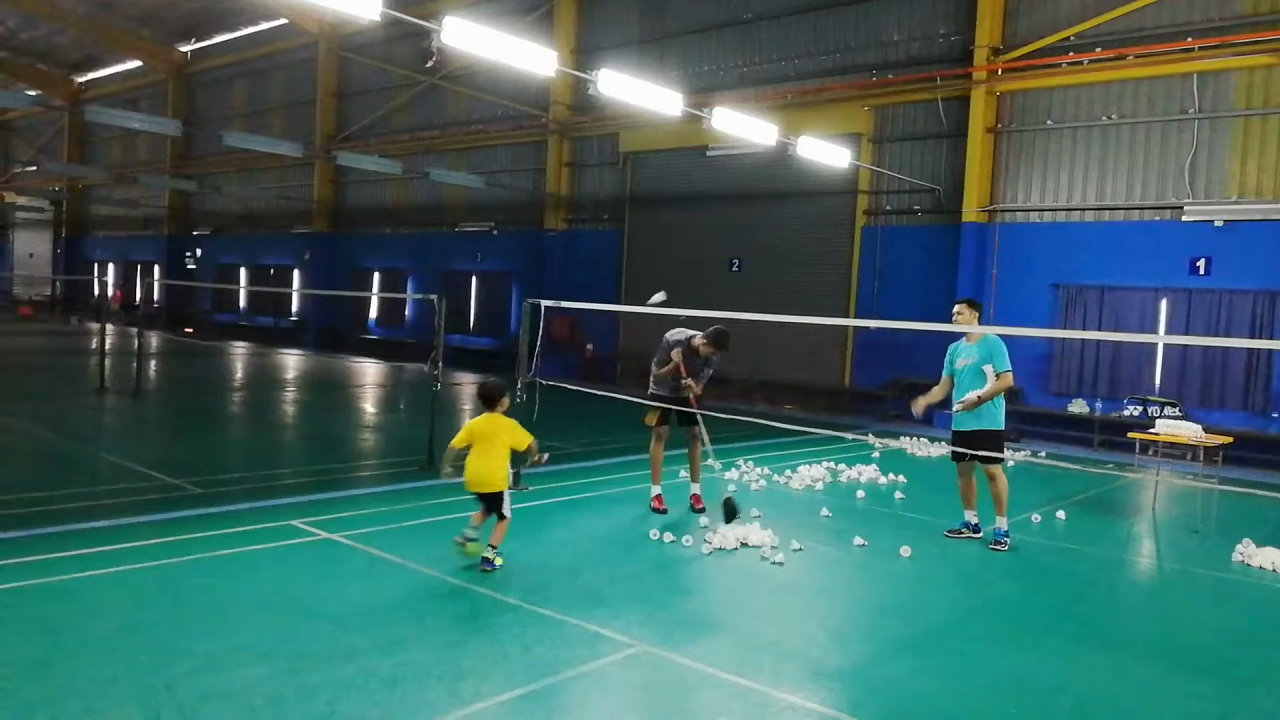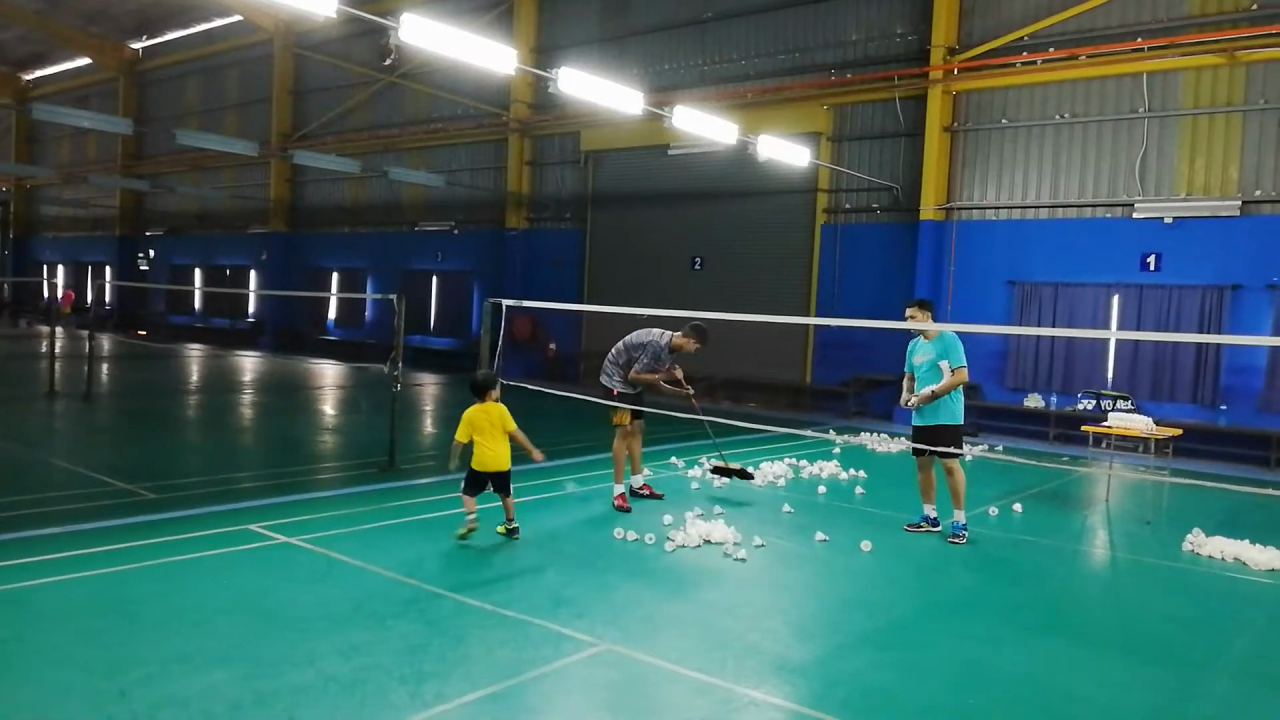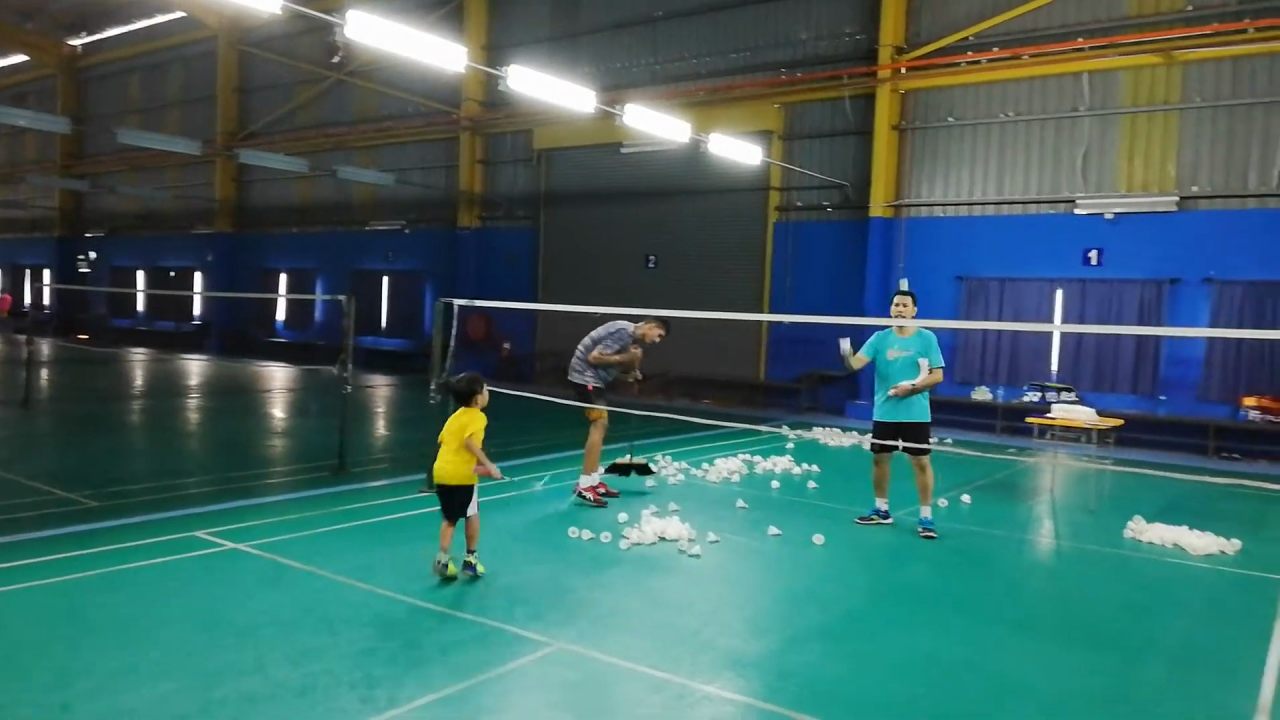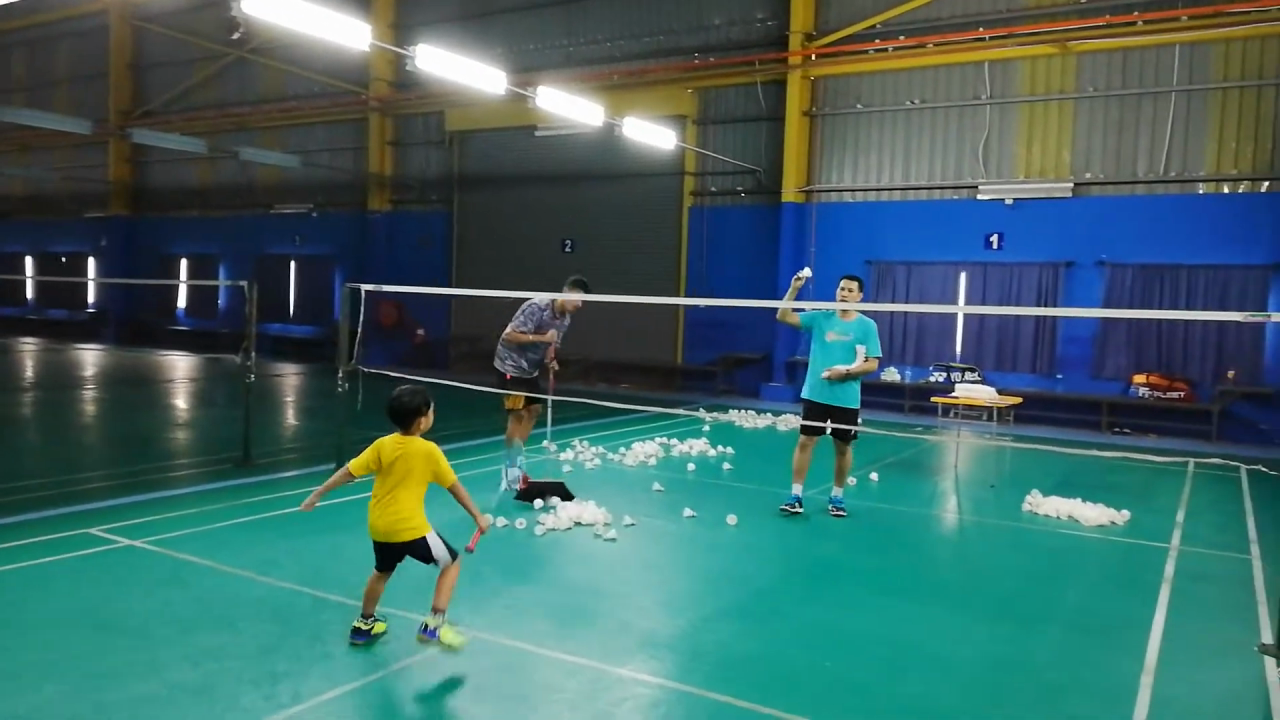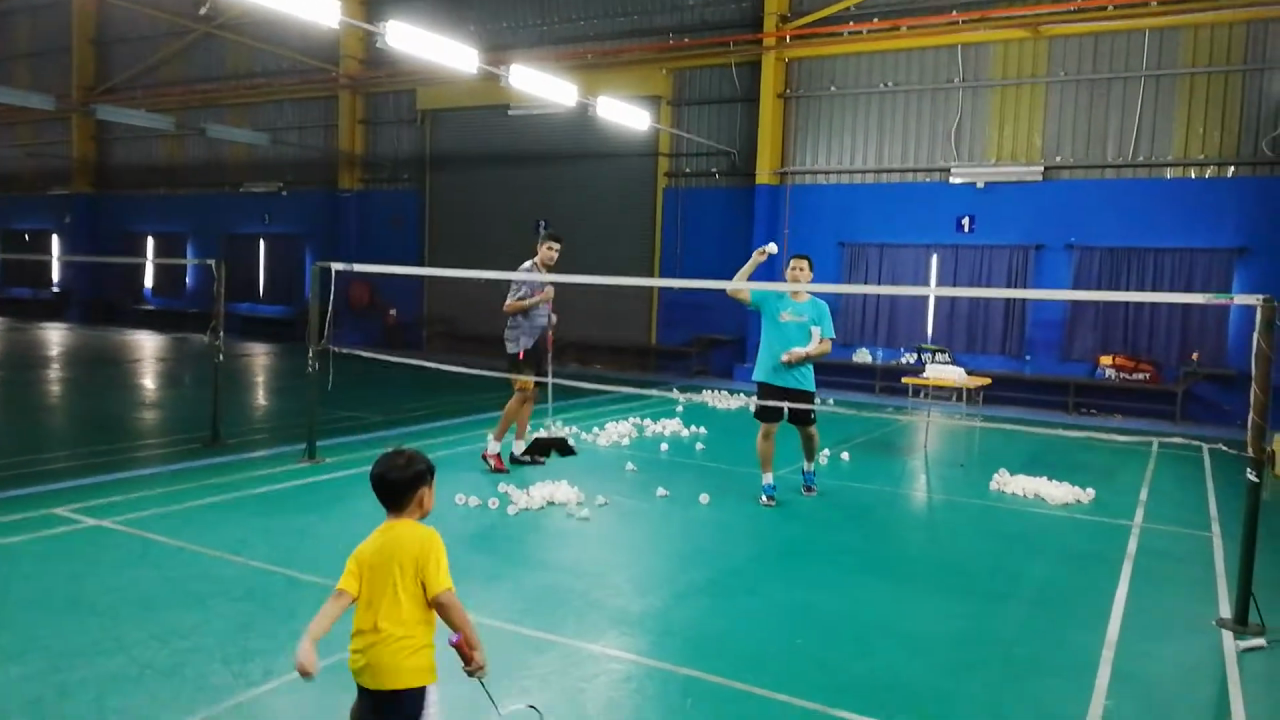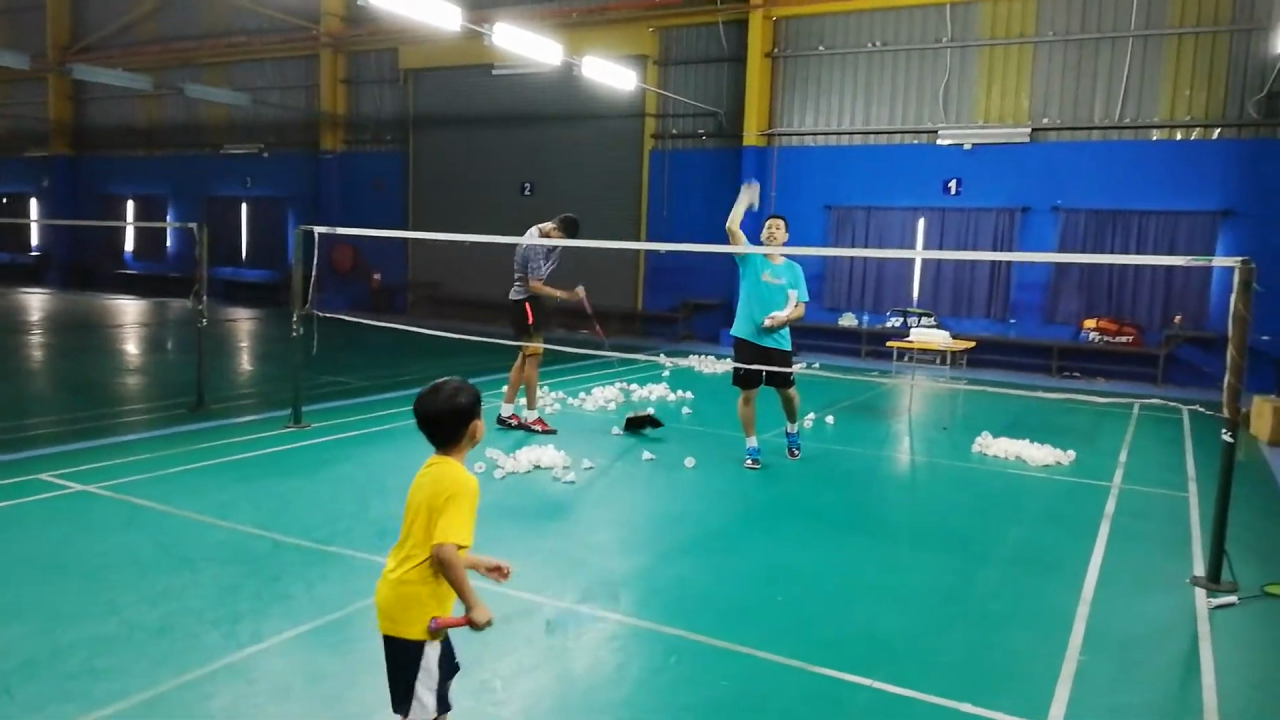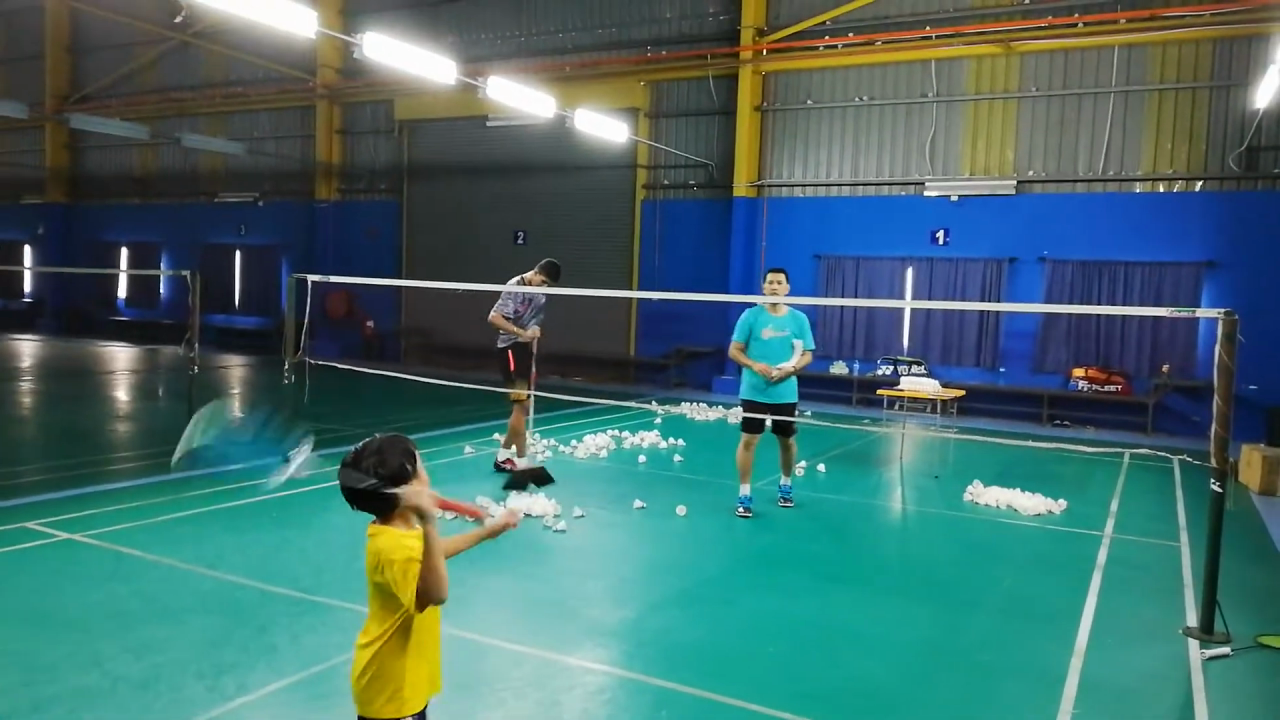
dt=0.7s
person 1, frame 1
left shoulder: (993, 343)
right shoulder: (954, 349)
left elbow: (1007, 380)
right elbow: (945, 386)
left wrist: (977, 399)
right wrist: (925, 400)
left hip: (988, 421)
right hip: (960, 422)
left knee: (993, 470)
right knee: (963, 470)
left ankle: (1002, 528)
right ankle: (971, 523)
person 1, frame 2
left shoulder: (949, 340)
right shoulder: (914, 345)
left elbow: (962, 376)
right elbow: (909, 378)
left wrist: (931, 394)
right wrist: (906, 394)
left hip: (947, 416)
right hip: (921, 417)
left knee: (950, 464)
right knee: (923, 463)
left ankle: (960, 522)
right ankle: (930, 516)
person 1, frame 3
left shoulder: (927, 338)
right shoulder: (880, 338)
left elbow: (938, 375)
right elbow: (857, 363)
left wrist: (911, 387)
right wrist: (847, 357)
left hip: (916, 414)
right hip: (884, 412)
left knee: (921, 462)
right knee: (880, 459)
left ankle: (926, 517)
right ankle: (881, 510)
person 1, frame 4
left shoulder: (867, 326)
right shoulder: (820, 318)
left elbow: (872, 364)
right elbow: (783, 317)
left wrist: (845, 371)
right wrist: (794, 289)
left hip: (847, 399)
right hip: (815, 394)
left knee: (843, 447)
right knee: (805, 442)
left ankle: (837, 497)
right ankle: (796, 496)
person 1, frame 5
left shoulder: (819, 307)
right shoulder: (770, 298)
left elbow: (826, 346)
right elbow: (733, 291)
left wrist: (804, 354)
right wrist: (754, 262)
left hip: (802, 380)
right hip: (770, 377)
left knee: (808, 430)
right knee: (767, 429)
left ankle: (809, 470)
right ankle: (767, 484)
person 1, frame 6
left shoulder: (794, 270)
right shoulder: (750, 258)
left elbow: (800, 309)
right elbow: (731, 229)
left wrist: (784, 318)
right wrist: (744, 199)
left hip: (779, 341)
right hip: (747, 338)
left knee: (787, 393)
right knee: (747, 394)
left ankle: (792, 431)
right ankle: (751, 446)
person 1, frame 7
left shoulder: (799, 319)
right shoulder: (751, 316)
left elbow: (807, 355)
right elbow: (734, 350)
left wrist: (791, 368)
right wrist: (754, 365)
left hip: (786, 392)
right hip: (754, 391)
left knee: (787, 441)
right knee: (748, 440)
left ankle: (785, 485)
right ankle: (744, 495)
person 2, frame 1
left shoulder: (473, 423)
right shoulder: (509, 425)
left elbow: (453, 446)
right elbow: (530, 443)
left wrist: (446, 466)
right wrist: (536, 456)
left hip: (473, 479)
right hip: (494, 481)
left knee: (488, 508)
right knee: (504, 518)
left ankle: (469, 533)
right ankle: (490, 555)
person 2, frame 2
left shoulder: (469, 414)
right shoulder: (500, 409)
left elbow: (459, 442)
right elbow: (515, 433)
left wrist: (454, 460)
right wrist: (533, 451)
left hip: (481, 463)
right hip: (503, 462)
left knee: (468, 492)
right knee: (505, 493)
left ankle: (471, 517)
right ankle: (511, 525)
person 2, frame 3
left shoulder: (455, 416)
right shoulder: (477, 417)
right elbow: (469, 441)
right wrist: (487, 464)
left hip: (441, 473)
right hip: (460, 475)
left knee: (450, 518)
right knee: (471, 516)
left ankle: (443, 559)
right ankle: (470, 558)
person 2, frame 4
left shoulder: (381, 446)
right shoulder: (430, 451)
left elbow: (349, 472)
right elbow: (454, 486)
left wrist: (318, 493)
right wrist: (477, 515)
left hip: (380, 525)
right hip: (410, 526)
left knee: (383, 570)
right knee: (452, 563)
left ankle: (364, 623)
right ankle: (435, 624)
person 2, frame 5
left shoulder: (366, 548)
right shoulder: (426, 540)
left elbow: (339, 599)
right elbow: (441, 598)
left wrist: (308, 642)
right wrist: (474, 645)
left hip: (366, 661)
right hip: (407, 668)
person 2, frame 6
left shoulder: (431, 471)
right shoulder: (460, 482)
right elbow: (444, 552)
left wrist: (478, 563)
right wrist: (473, 605)
left hip: (405, 601)
right hip: (414, 611)
left knee: (440, 678)
person 2, frame 7
left shoulder: (394, 533)
right shoulder: (394, 548)
left elbow: (432, 555)
right elbow: (434, 593)
left wrist: (489, 530)
right wrist: (428, 522)
right hip: (392, 686)
person 3, frame 1
left shoulder: (712, 354)
right shoulder: (672, 340)
left elbow: (700, 386)
right elbow: (655, 376)
left wrist: (694, 388)
right wrist: (673, 365)
left hip: (689, 391)
right hip: (662, 389)
left knee: (695, 434)
right knee: (659, 433)
left ankle: (695, 493)
right ankle: (655, 493)
person 3, frame 2
left shoulder: (668, 346)
right shoulder: (657, 345)
left elbow: (651, 379)
right elbow: (634, 376)
left wrist: (677, 391)
right wrist: (664, 376)
left hip: (631, 385)
right hip: (616, 381)
left knee: (637, 429)
right knee: (624, 431)
left ankle: (637, 484)
right ankle: (618, 492)
person 3, frame 3
left shoulder: (633, 338)
right shoulder: (623, 332)
right elbow: (594, 357)
left wrist: (628, 375)
right wrist: (625, 358)
left hip: (593, 378)
right hip: (585, 376)
left knee: (599, 426)
right knee: (599, 424)
left ankle: (594, 482)
right ankle: (584, 485)
person 3, frame 4
left shoulder: (565, 320)
right shoulder: (536, 308)
right elbow: (508, 335)
left wrist: (550, 361)
right wrist: (540, 338)
left hip: (530, 368)
right hip: (511, 365)
left knee: (534, 410)
right knee: (517, 415)
left ankle: (513, 463)
right ankle: (512, 474)
person 3, frame 5
left shoulder: (544, 275)
right shoulder: (526, 272)
right elbow: (508, 307)
left wrist: (548, 315)
right wrist: (539, 298)
left hip: (536, 341)
right hip: (521, 342)
left knee: (531, 393)
right knee: (522, 394)
left ankle: (519, 449)
right ankle: (492, 449)
person 3, frame 6
left shoulder: (541, 235)
right shoulder: (535, 245)
right elbow: (534, 286)
right wrist: (566, 295)
left hip: (529, 301)
right hip: (525, 300)
left knee: (525, 357)
right knee: (534, 357)
left ankle: (507, 412)
right ankle: (531, 417)
person 3, frame 7
left shoulder: (537, 292)
right shoulder: (515, 288)
right elbow: (494, 318)
right wrist: (522, 333)
left hip: (526, 349)
right hip: (512, 349)
left knee: (524, 406)
right knee: (521, 405)
left ankle: (503, 456)
right ankle: (521, 462)
